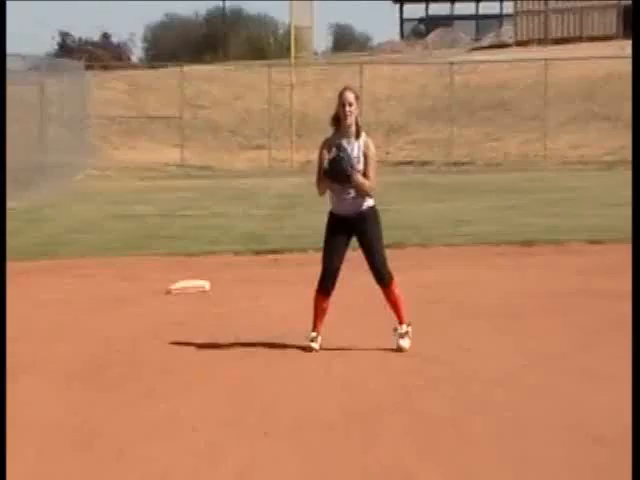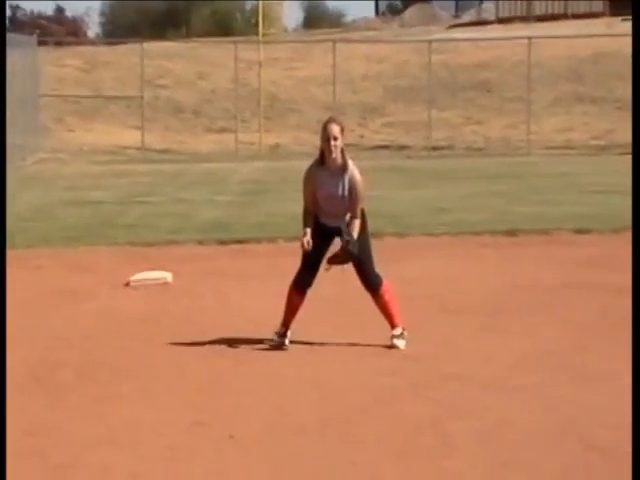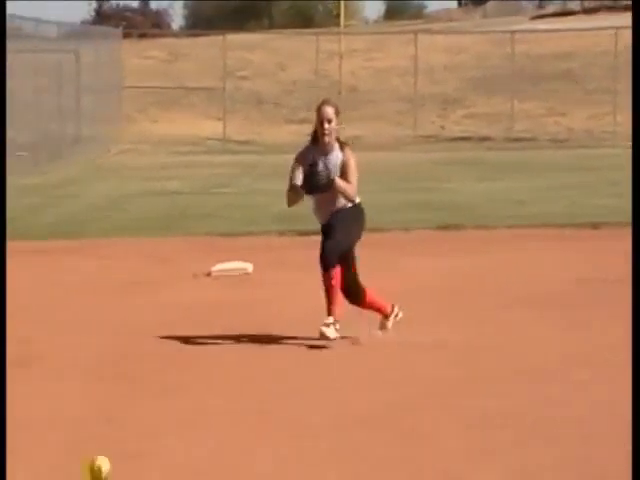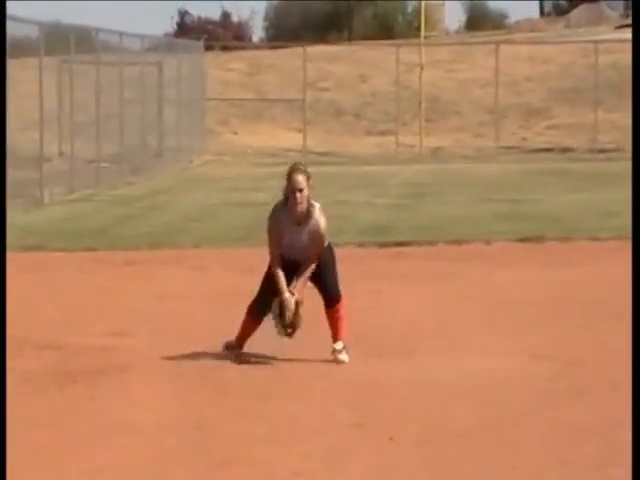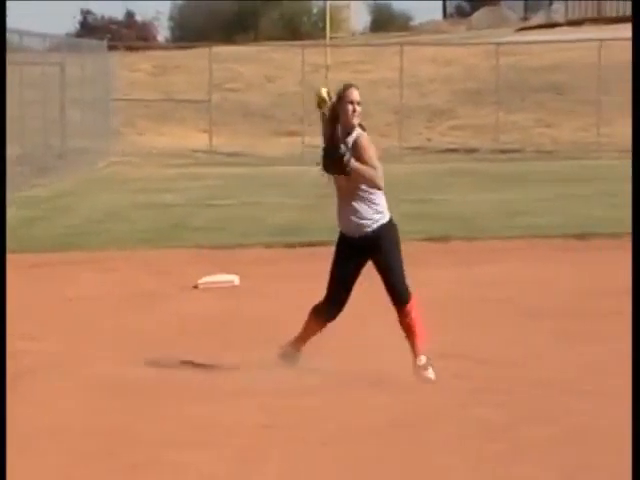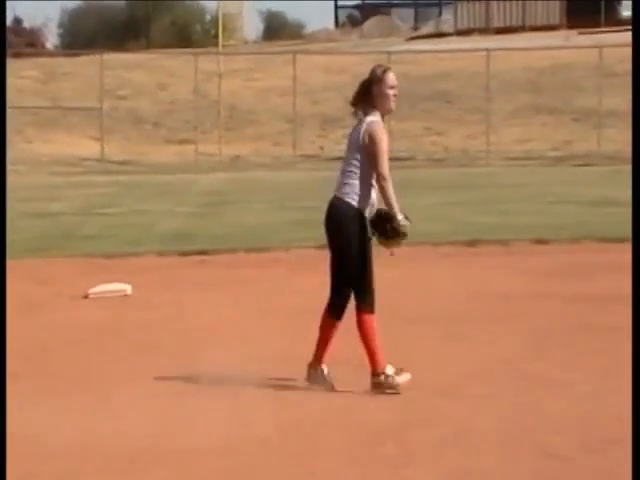
dt=0.7s
person 1, frame 1
left shoulder: (366, 144)
right shoulder: (327, 145)
left elbow: (371, 189)
right elbow: (320, 187)
left wrist: (352, 174)
right wrist: (328, 170)
left hip: (365, 215)
right hip: (338, 217)
left knee: (381, 272)
right knee: (328, 275)
left ankle: (403, 325)
right ankle: (315, 332)
person 1, frame 2
left shoulder: (353, 174)
right shoulder: (313, 173)
left elbow: (356, 216)
right elbow: (309, 208)
left wrist: (352, 239)
right wrist: (307, 232)
left hip: (349, 223)
right hip: (323, 223)
left knee: (369, 276)
right knee: (305, 275)
left ankle: (398, 329)
right ankle: (284, 329)
person 1, frame 3
left shoulder: (345, 155)
right shoulder: (305, 155)
left elbow: (352, 193)
right elbow: (290, 200)
left wrist: (331, 179)
right wrist: (299, 185)
left hip: (349, 215)
right hip: (327, 221)
left knee: (329, 254)
right knee: (352, 292)
left ankle: (332, 319)
right ankle: (388, 310)
person 1, frame 4
left shoulder: (318, 221)
right shoulder: (277, 215)
left elbow: (312, 261)
right elbow: (276, 263)
left wrist: (297, 293)
right wrist: (284, 295)
left hip: (317, 255)
right hip: (287, 257)
left knee: (331, 292)
right knee: (262, 302)
left ankle: (338, 344)
right ankle: (237, 344)
person 1, frame 5
left shoulder: (360, 142)
right shoulder: (340, 143)
left elbow: (378, 182)
left wrist: (347, 164)
left hip: (381, 231)
right hip: (350, 237)
left knee: (400, 294)
right knee: (333, 303)
left ankle: (420, 358)
right ankle: (298, 343)
person 1, frame 6
left shoulder: (364, 124)
right shoulder: (376, 127)
right elbow: (382, 178)
left wrist: (387, 213)
right wrist: (397, 214)
left hip: (344, 213)
right hip: (348, 214)
left knee: (341, 295)
right knee: (364, 295)
